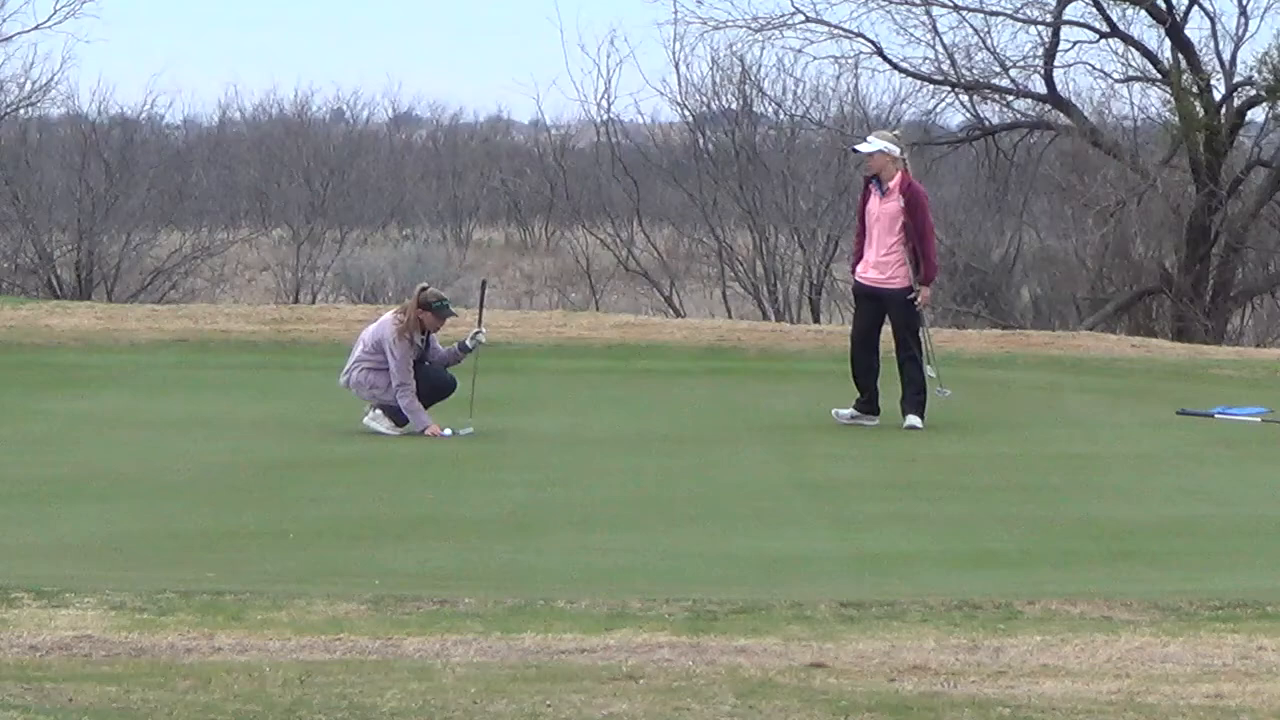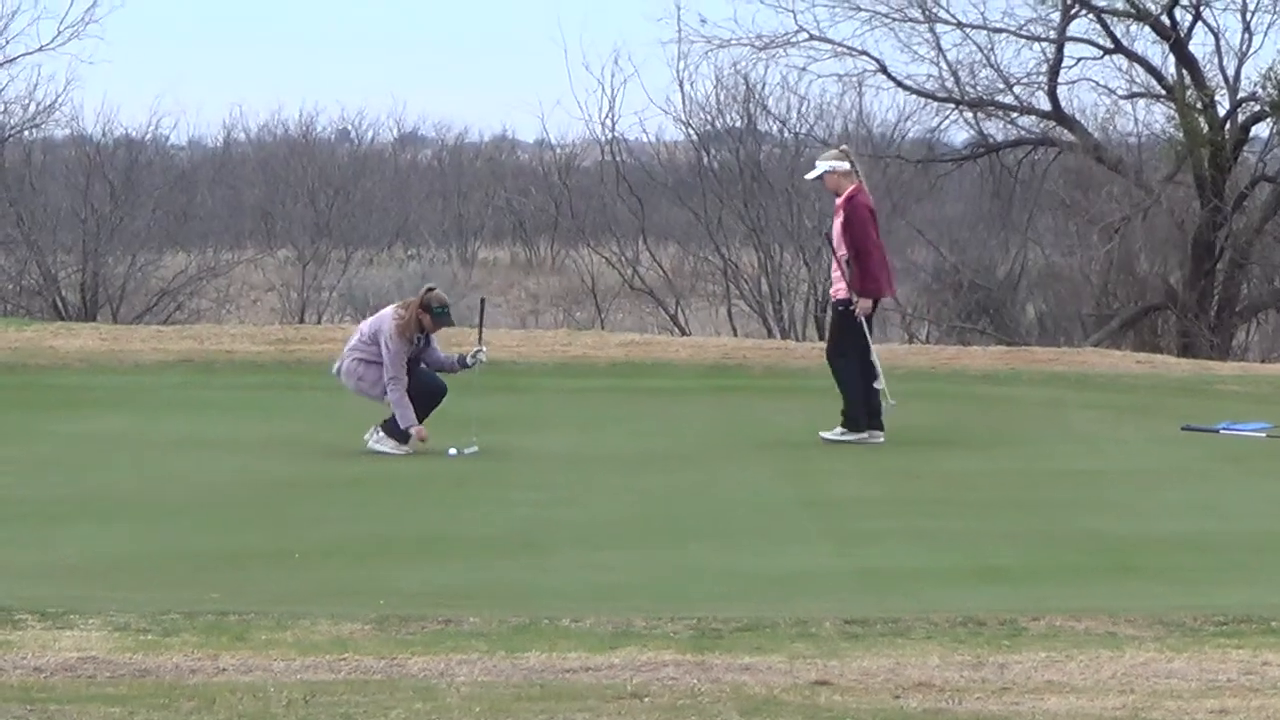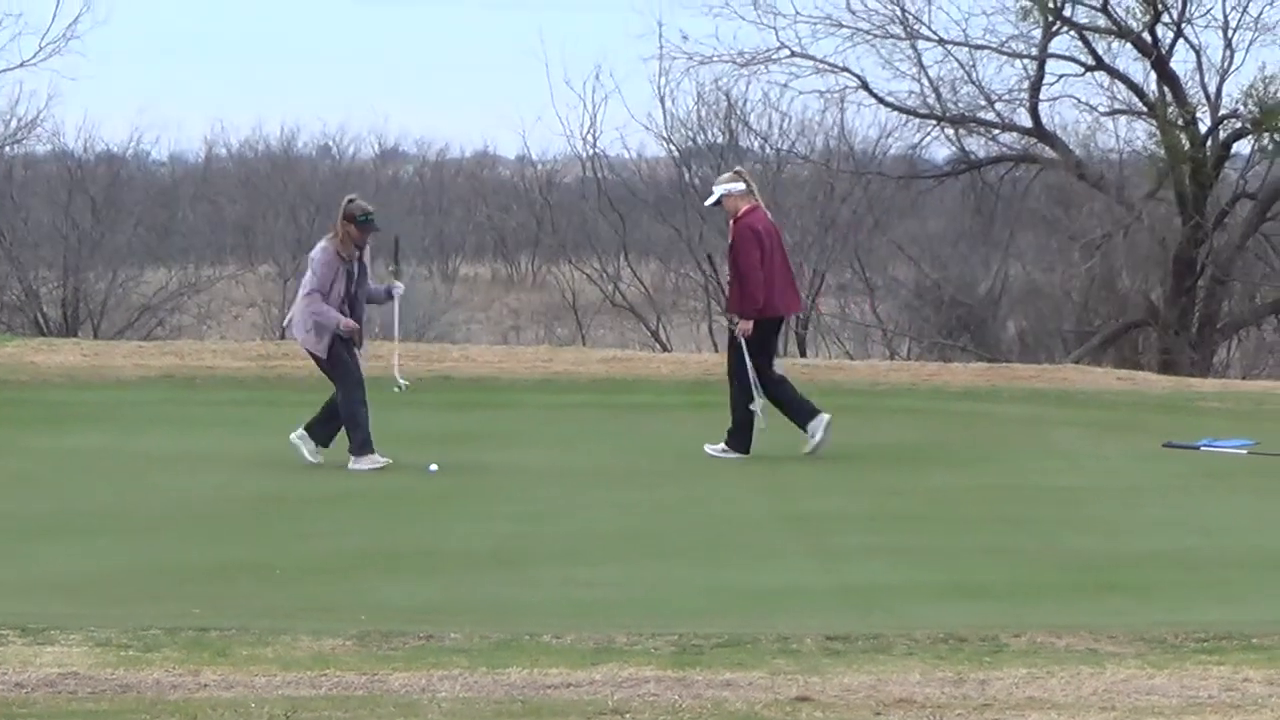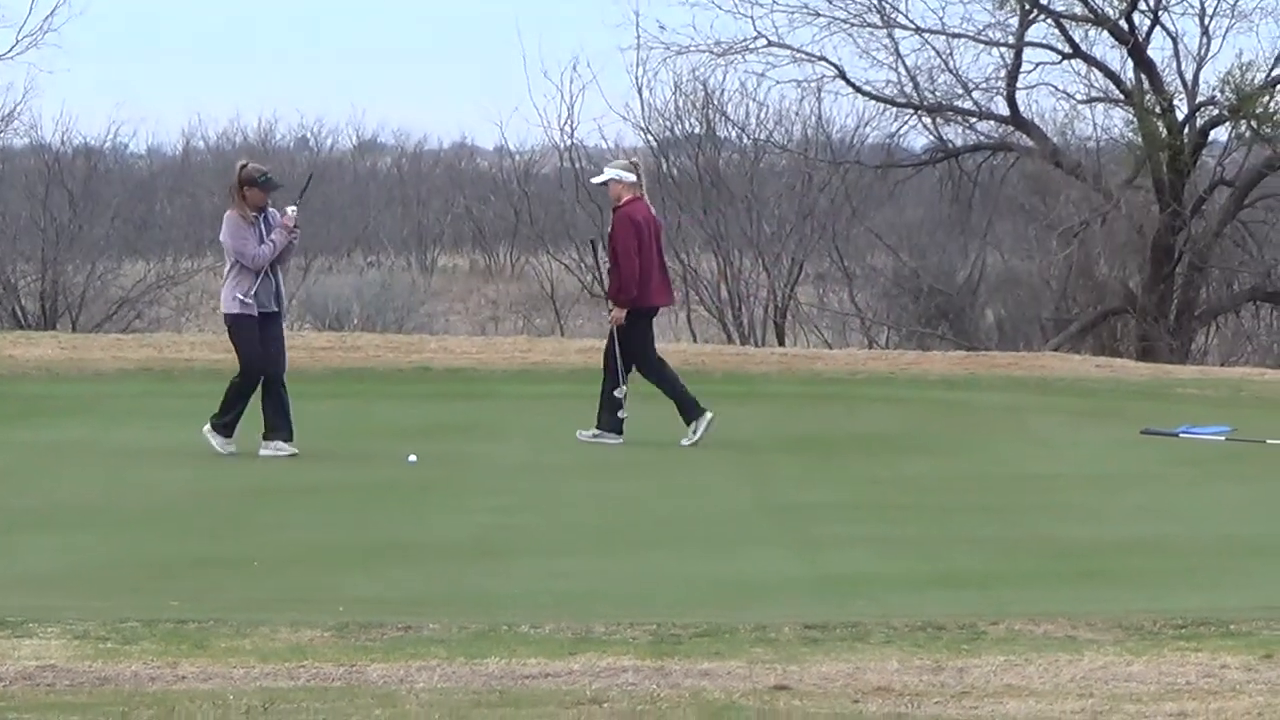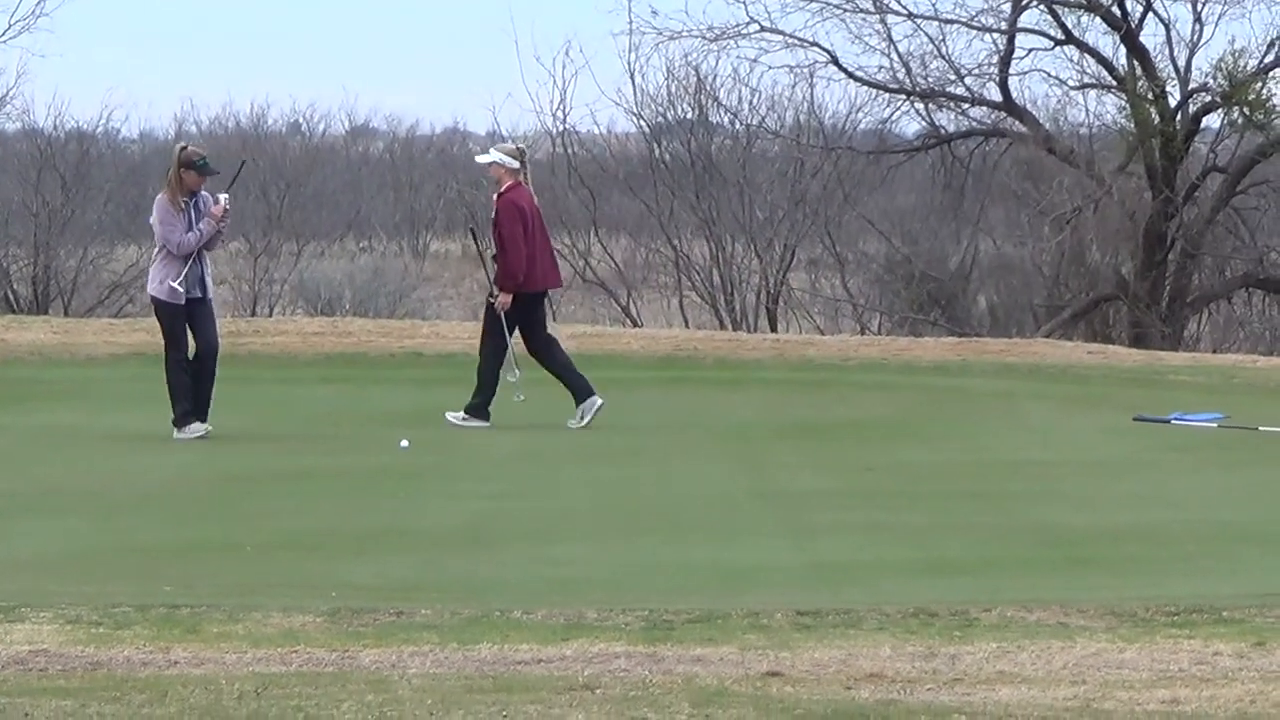
dt=0.5s
person 1, frame 1
left shoulder: (912, 191)
right shoulder: (869, 189)
left elbow: (925, 238)
left wrist: (925, 281)
right wrist: (855, 268)
left hip: (901, 283)
right hip: (868, 281)
left knee: (907, 346)
right knee: (861, 343)
left ankle: (913, 411)
right ankle: (867, 408)
person 1, frame 2
left shoulder: (857, 204)
right shoulder: (846, 203)
left elbow: (869, 251)
left wrist: (867, 293)
right wrist: (838, 287)
left hip: (857, 294)
right hip: (846, 291)
left knee: (839, 354)
right knee: (857, 355)
left ankle: (855, 422)
right ankle: (869, 425)
person 1, frame 3
left shoulder: (745, 226)
right shoulder: (763, 219)
left elbow: (751, 273)
left wrist: (746, 314)
left hip: (759, 312)
right hip: (776, 307)
left knee: (740, 374)
right knee: (763, 372)
left ankle: (737, 444)
right ankle: (813, 417)
person 1, frame 4
left shoulder: (625, 215)
right shoulder: (644, 210)
left elbow: (628, 263)
left wrist: (620, 303)
left hip: (637, 300)
right hip: (648, 296)
left knee: (648, 363)
right knee: (616, 360)
left ankle: (695, 414)
right ankle: (609, 427)
person 1, frame 5
left shoulder: (508, 201)
right shoulder: (523, 195)
left elbow: (513, 249)
left wrist: (506, 289)
left hip: (520, 285)
right hip: (535, 281)
left knee: (493, 345)
right knee: (540, 344)
left ankle: (477, 413)
right ankle: (585, 396)
person 2, frame 1
right shoulder: (397, 332)
left elbow: (437, 357)
right elbow: (403, 387)
left wrist: (465, 346)
right wrist: (424, 424)
left knee: (445, 382)
right knee: (440, 382)
left ankle: (383, 407)
right ankle: (383, 415)
person 2, frame 2
right shoulder: (395, 328)
left elbow: (433, 358)
right elbow: (395, 382)
left wrist: (464, 360)
right wrist: (411, 425)
left hip: (381, 367)
right hip: (360, 367)
left knee: (436, 388)
right knee: (430, 388)
left ankle: (385, 431)
right ankle: (387, 436)
person 2, frame 3
left shoulder: (362, 251)
right shoulder: (326, 252)
left elbow: (365, 294)
right elbow: (310, 298)
left wrist: (387, 292)
right wrist: (339, 321)
left hip: (342, 331)
right hip: (315, 328)
left knee: (348, 387)
right knee: (352, 386)
left ankle: (309, 436)
right ankle: (362, 454)
person 2, frame 4
left shoulder: (271, 215)
right shoulder: (234, 220)
left elbow: (280, 259)
right elbow: (256, 259)
left wrist: (290, 233)
right wrist: (281, 232)
left hip: (269, 303)
right hip: (241, 304)
left knee: (275, 369)
right knee: (252, 367)
left ankle: (275, 438)
right ankle: (218, 428)
person 2, frame 5
left shoulder: (205, 200)
right shoulder: (165, 203)
left elbow: (209, 244)
right elbow: (179, 245)
left wrist: (220, 223)
right wrist: (210, 222)
left hip: (199, 287)
right hip: (169, 288)
left knee: (209, 348)
right knee: (178, 354)
left ankle: (194, 413)
right ankle: (184, 422)
